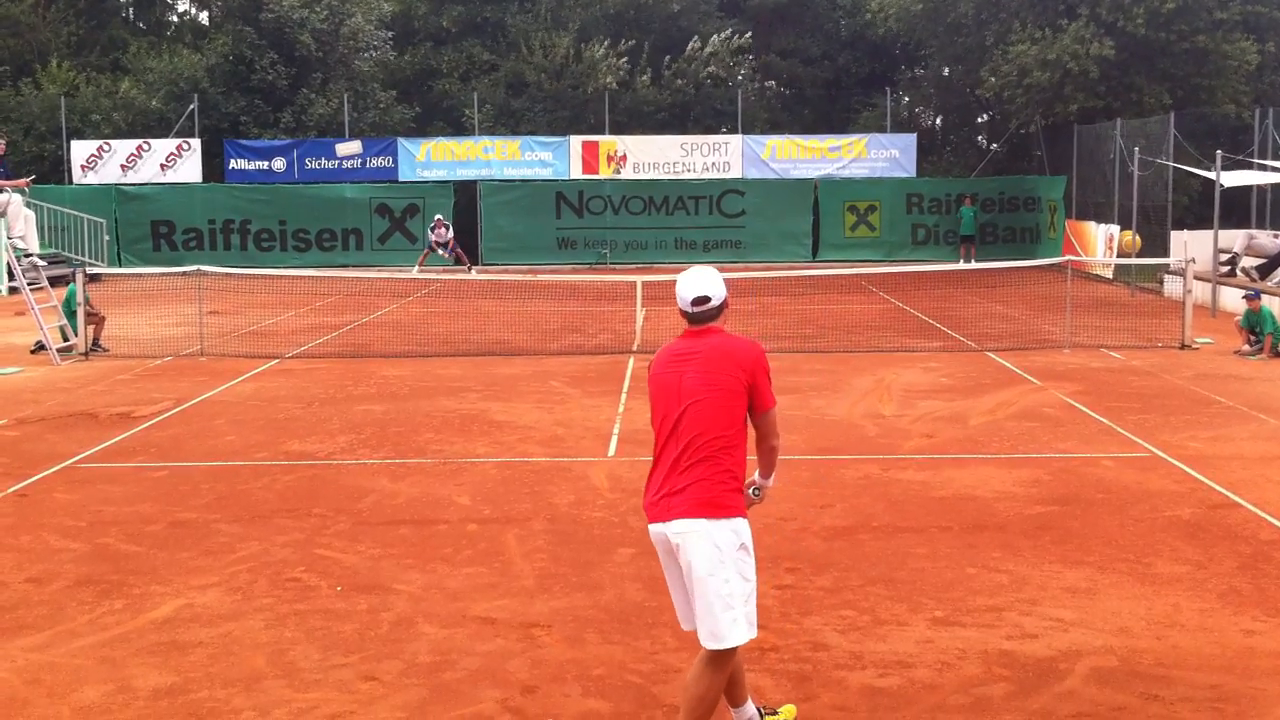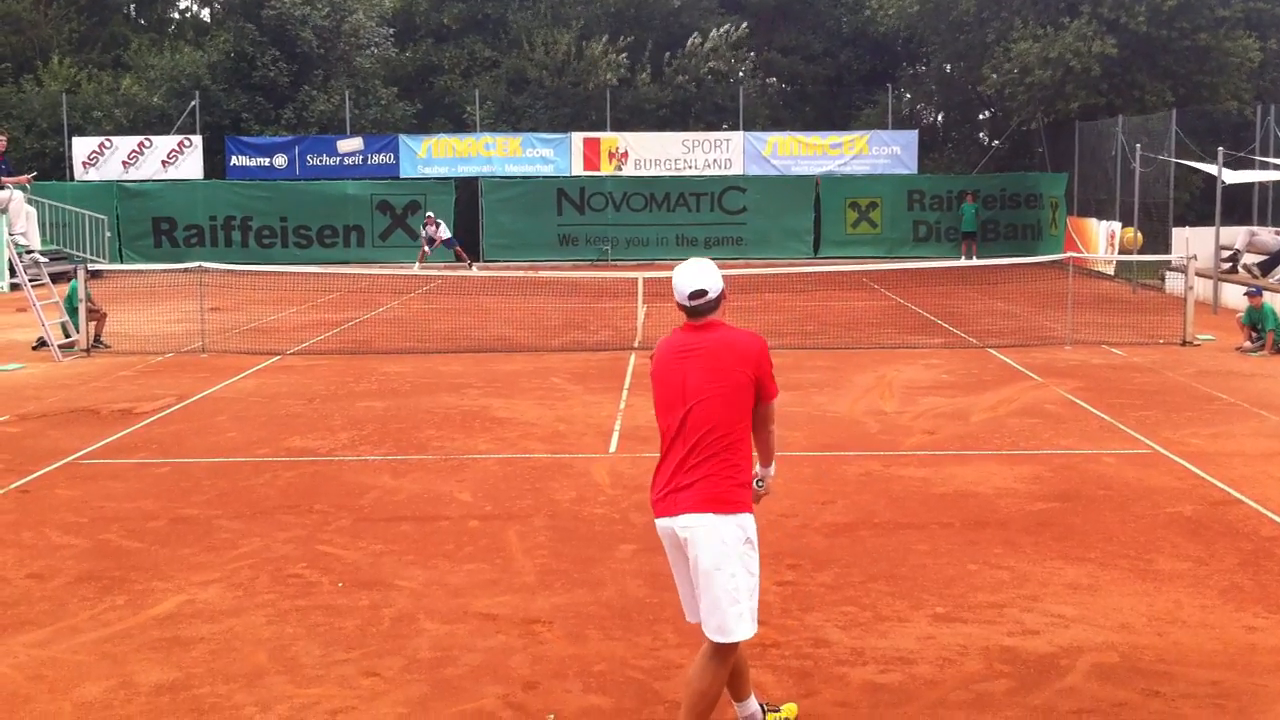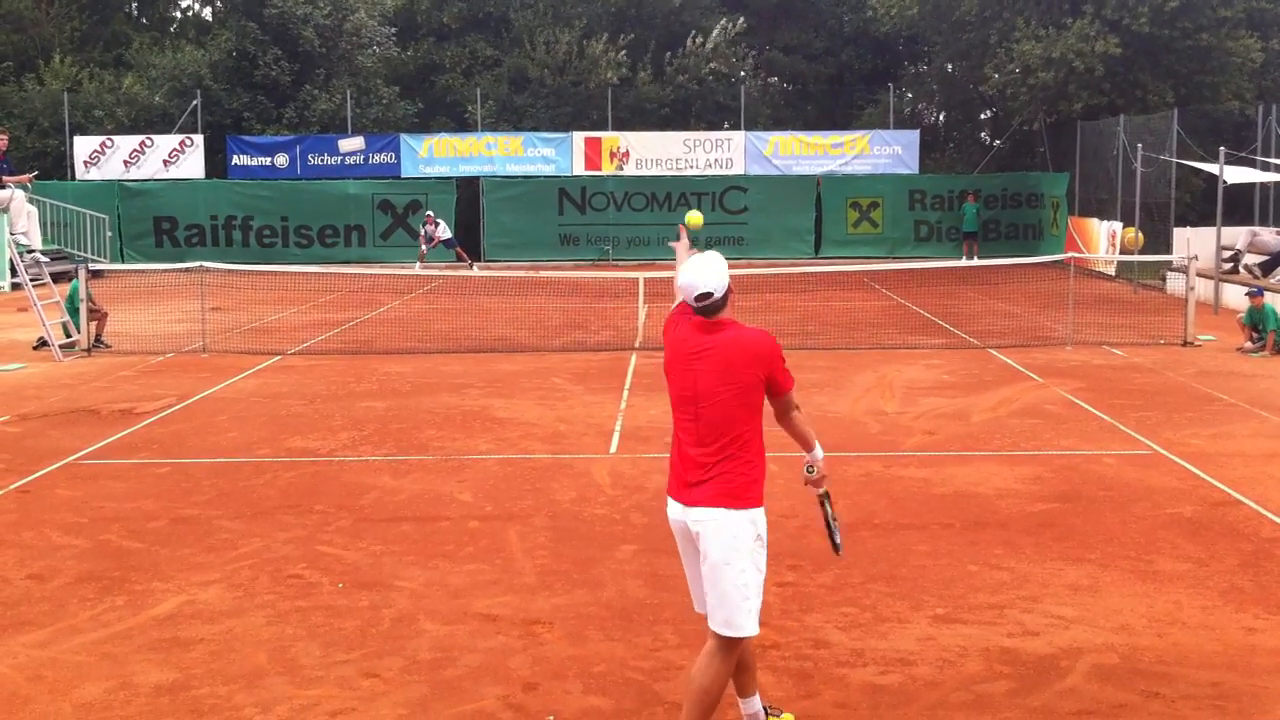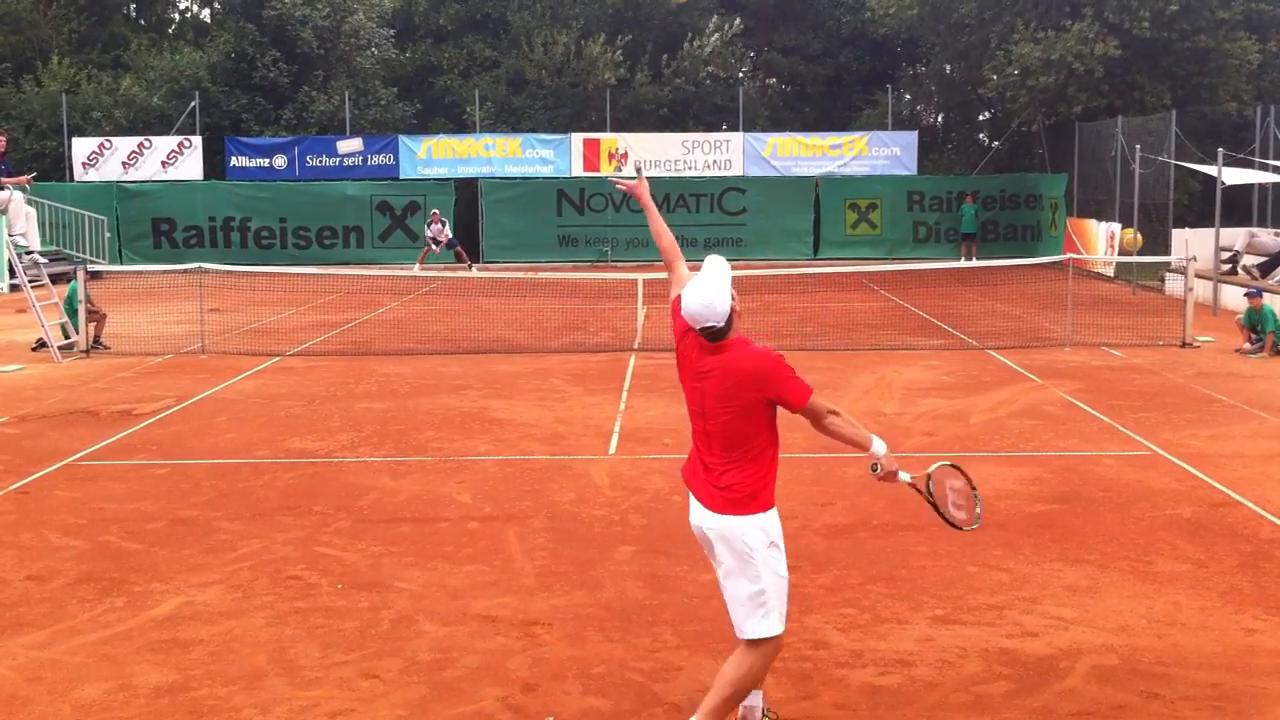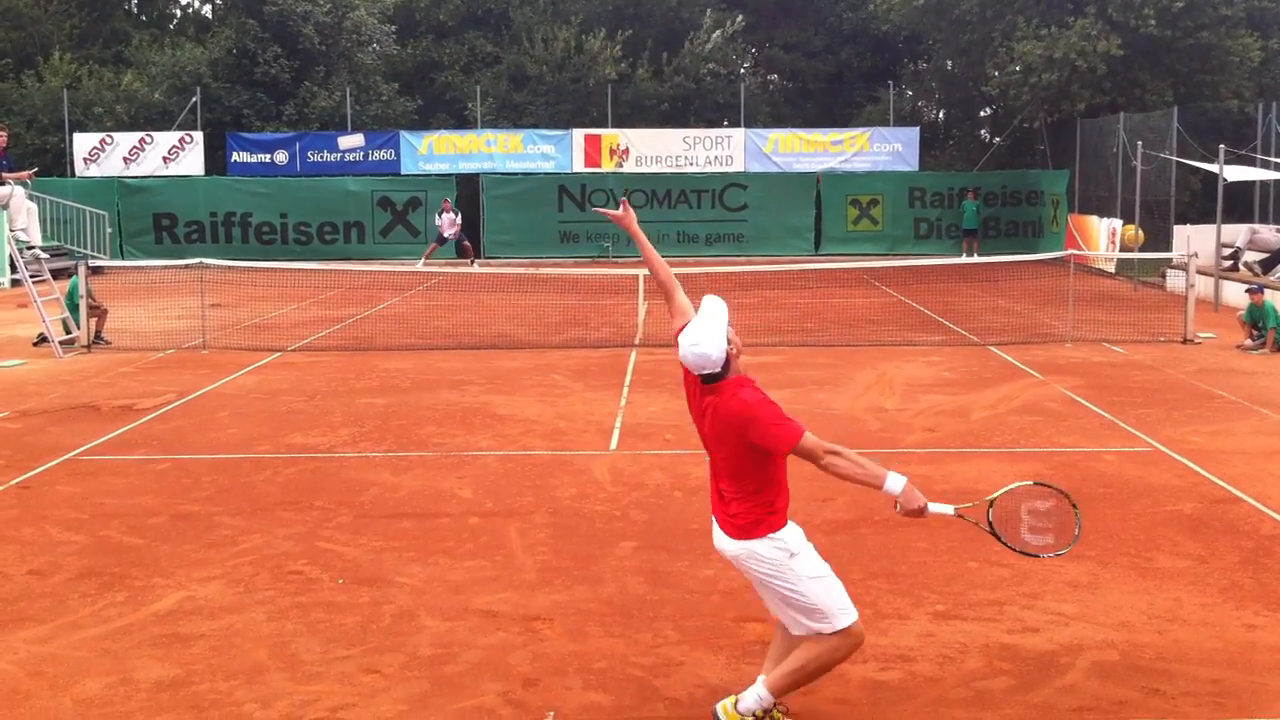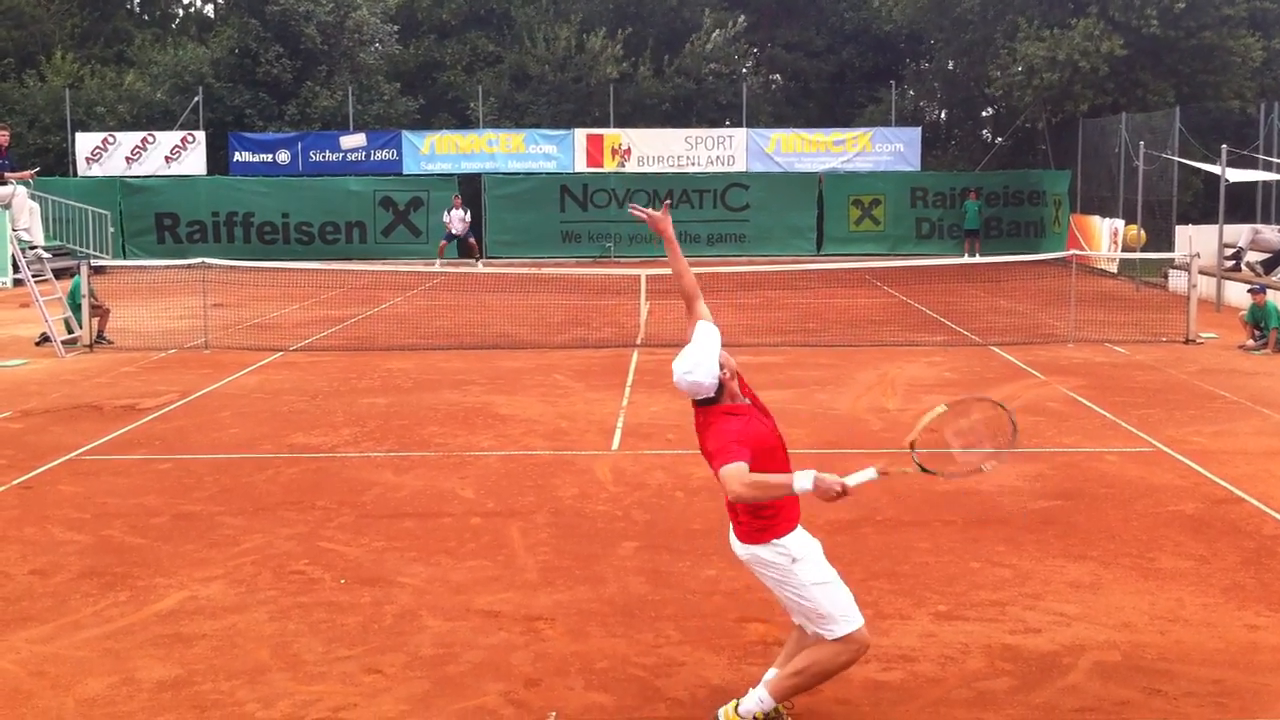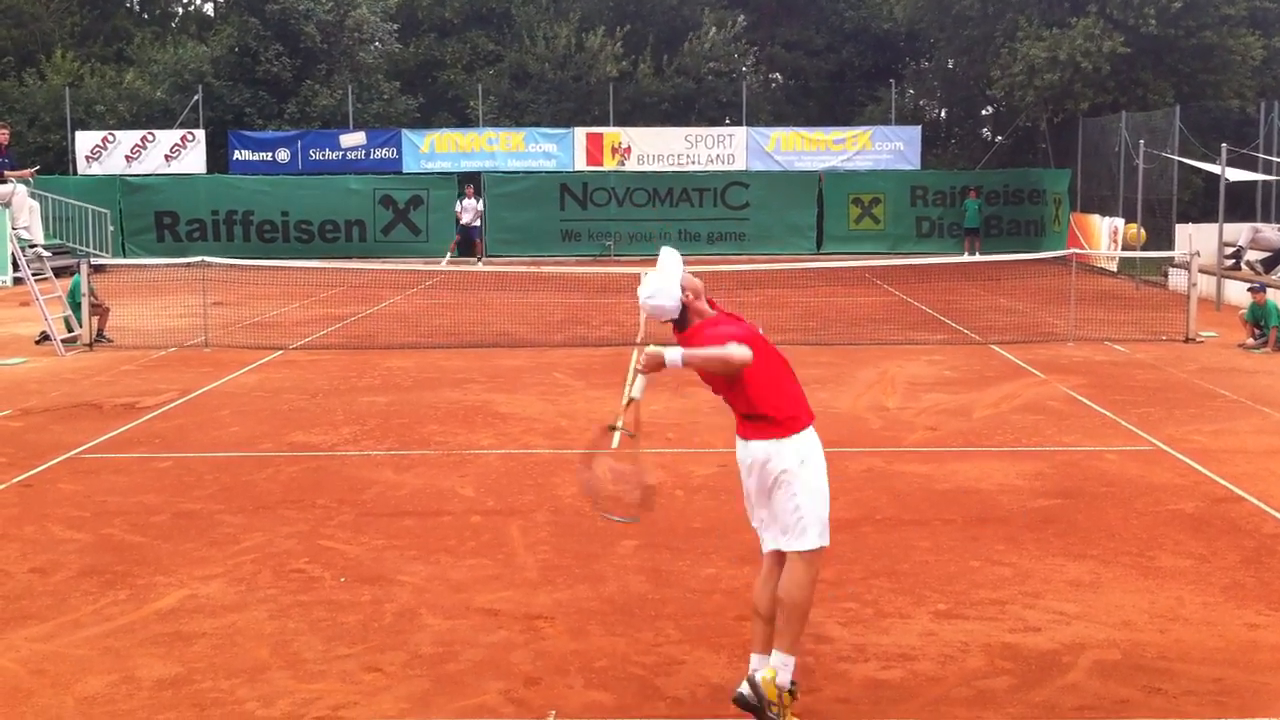
dt=0.2s
person 1, frame 1
left shoulder: (660, 361)
right shoulder: (746, 353)
right elbow: (769, 440)
right wrist: (763, 481)
left hip: (662, 514)
right hip: (710, 517)
left knee: (721, 631)
right knee: (722, 642)
person 1, frame 2
left shoulder: (662, 352)
right shoulder: (749, 346)
right elbow: (764, 426)
right wrist: (765, 472)
left hip: (669, 509)
right hip: (717, 512)
left knee: (726, 628)
right knee: (724, 638)
person 1, frame 3
left shoulder: (675, 331)
right shoulder: (759, 346)
left elbow: (683, 286)
right elbow: (788, 411)
left wrist: (683, 247)
right wrist: (815, 453)
left hip: (683, 503)
right hip: (730, 509)
left knee: (736, 622)
right knee: (728, 636)
person 1, frame 4
left shoulder: (686, 338)
right shoulder: (762, 365)
left elbow: (674, 263)
right elbow: (823, 416)
left wrist: (646, 202)
right wrist: (877, 448)
left hip: (703, 506)
right hip: (744, 518)
left knee: (757, 622)
right knee: (761, 642)
person 1, frame 5
left shoulder: (693, 369)
right shoulder: (747, 406)
left elbow: (673, 292)
right elbow: (823, 455)
left wrist: (634, 231)
right wrist: (895, 484)
left hip: (731, 527)
right hip: (763, 538)
left knee: (800, 623)
right knee: (844, 635)
person 1, frame 6
left shoulder: (705, 382)
right shoulder: (730, 429)
left elbow: (696, 300)
right elbow: (737, 488)
left wrist: (668, 238)
right wrist: (805, 482)
left hip: (770, 534)
right hip: (773, 542)
left knee: (817, 623)
right knee: (848, 642)
person 1, frame 7
left shoulder: (695, 324)
right shoulder: (710, 335)
right elbow: (737, 356)
left hip: (758, 444)
right hip: (787, 446)
left knee: (777, 557)
right knee: (802, 559)
left ankle: (761, 675)
right ankle: (774, 680)
